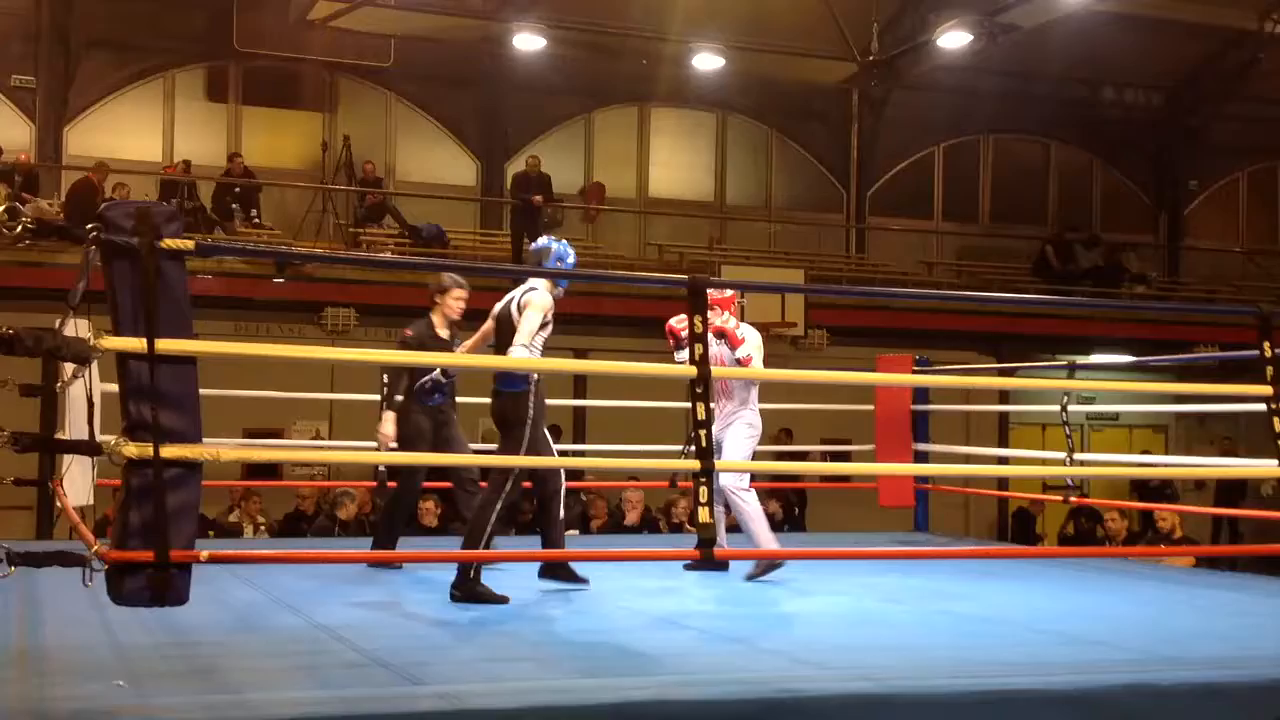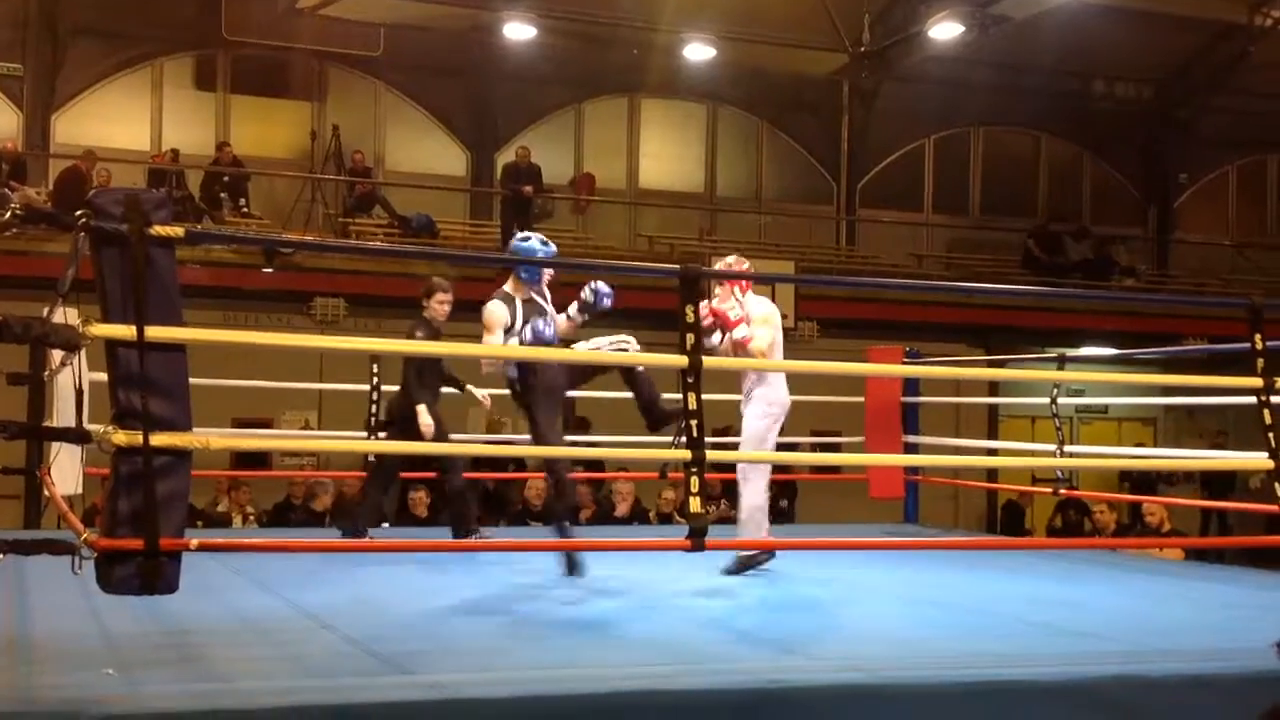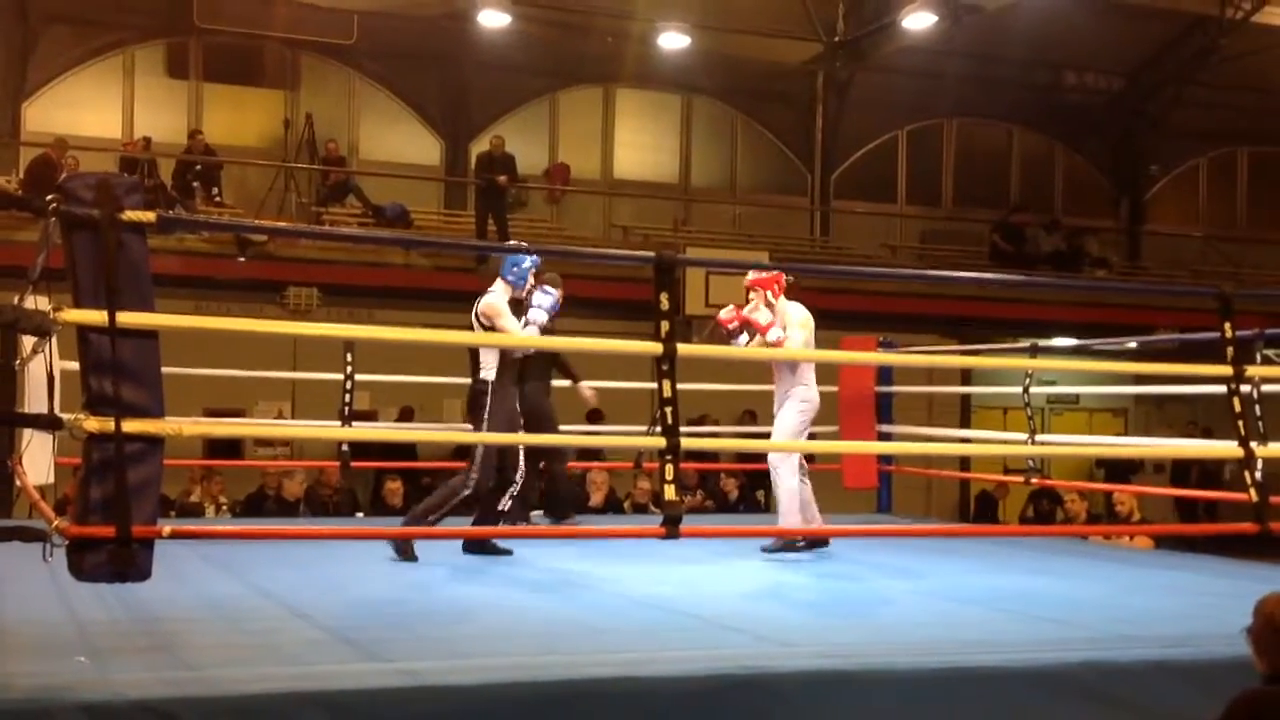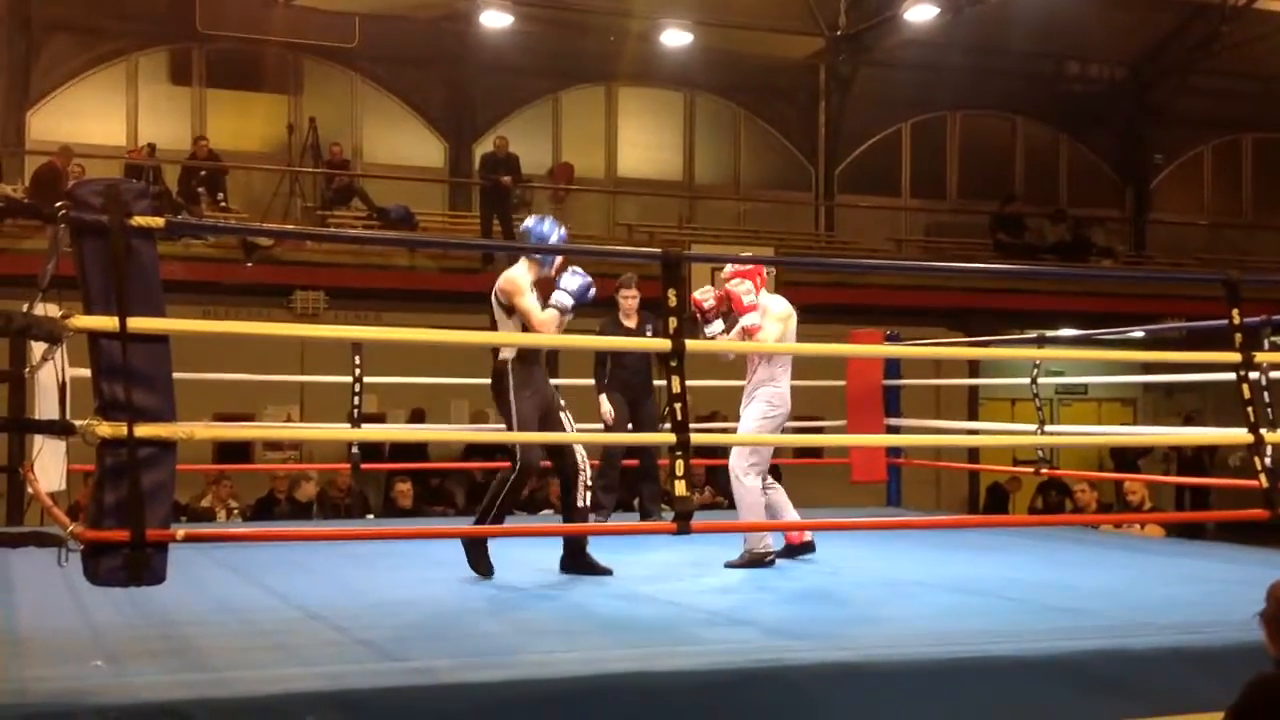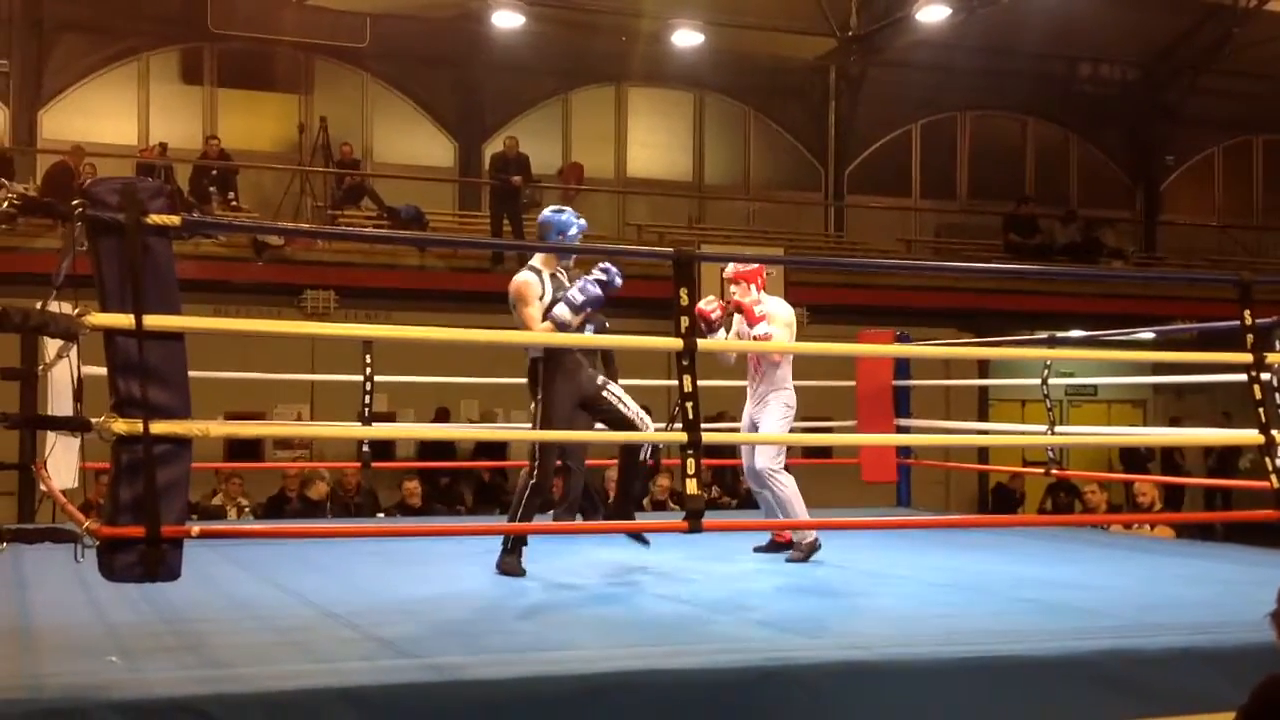
dt=1s
person 1, frame 1
left shoulder: (509, 299)
right shoulder: (540, 297)
left elbow: (473, 343)
right elbow: (522, 339)
right wrist: (517, 364)
left hip: (511, 397)
right hip: (522, 399)
left knee: (551, 477)
right knee: (501, 486)
left ankle: (553, 559)
right ankle: (466, 580)
person 1, frame 2
left shoulder: (538, 294)
right shoulder: (496, 310)
right elbow: (490, 361)
left wrist: (582, 308)
right wrist: (524, 342)
left hip: (559, 368)
right hip: (533, 387)
left knee: (623, 345)
right knee: (557, 466)
left ankle: (653, 414)
person 1, frame 3
left shoulder: (500, 304)
right shoulder: (493, 303)
left elbow: (514, 348)
left wrist: (534, 317)
right wrist: (540, 313)
left hip: (503, 394)
right hip: (490, 396)
left knee: (512, 471)
right knee: (473, 476)
left ankle: (478, 537)
right ankle: (409, 529)
person 1, frame 4
left shoulder: (530, 284)
right shoulder: (513, 281)
left elbow: (547, 334)
right elbow: (540, 325)
left wrist: (568, 301)
right wrist: (565, 295)
left hip: (537, 380)
right hip: (514, 379)
left knee: (574, 460)
right knee: (526, 462)
left ankle: (575, 552)
right ankle: (478, 538)
person 1, frame 5
left shoulder: (560, 276)
right shoulder: (525, 281)
right elbow: (539, 333)
left wrist: (594, 292)
right wrist: (572, 303)
left hip: (579, 369)
right hip: (550, 375)
left knee: (640, 431)
right knee: (543, 465)
left ankle: (622, 512)
right ankle: (511, 549)
person 2, frame 1
left shoulder: (747, 335)
right shoulder: (712, 341)
left elbow: (754, 375)
left wrist: (735, 339)
right wrist: (680, 345)
left hip: (742, 422)
right hip: (720, 423)
left knee: (731, 483)
right knee: (710, 488)
left ankle: (768, 551)
person 2, frame 2
left shoulder: (760, 307)
right shoulder: (745, 312)
left elbow: (759, 353)
right elbow: (725, 357)
left wrist: (732, 323)
right wrist: (709, 329)
left hip: (767, 396)
right hip: (757, 397)
left knee: (750, 470)
right knee: (752, 471)
left ankle: (751, 547)
right ankle: (760, 542)
person 2, frame 3
left shoulder: (795, 312)
right shoulder: (774, 317)
left wrist: (766, 328)
right wrist: (736, 331)
left hip: (800, 397)
right hip: (786, 399)
left knee: (781, 460)
right knee: (793, 467)
left ankle: (792, 533)
right ankle: (813, 533)
person 2, frame 4
left shoulder: (776, 306)
right shoulder: (752, 310)
left elbow: (764, 344)
left wrist: (743, 309)
right wrist: (709, 316)
left hip: (770, 398)
right hip: (755, 399)
left knee: (742, 469)
right knee: (757, 474)
left ankle: (758, 548)
right ankle: (798, 537)
person 2, frame 5
left shoulder: (778, 309)
right shoulder: (743, 312)
left elbow: (777, 353)
right elbow: (727, 355)
left wrist: (754, 316)
right wrist: (712, 325)
left hip: (777, 398)
right hip: (755, 399)
left knee: (768, 466)
right knee: (753, 471)
left ankle: (806, 537)
right ankle: (783, 535)
person 3, frame 1
left shoulder: (454, 336)
right shoulder: (417, 332)
right elbow: (395, 376)
left wrist: (452, 415)
right wrist: (388, 416)
left hip: (444, 415)
right hip: (415, 414)
left knee: (468, 477)
right knee: (410, 482)
right ankle: (382, 550)
person 3, frame 2
left shoulder: (433, 331)
right shoulder: (420, 332)
left elbow: (438, 373)
right elbow: (410, 376)
left wrist: (470, 388)
right wrist: (421, 410)
left hip: (403, 407)
right hip: (412, 407)
left knee: (386, 469)
right knee: (450, 465)
left ankle: (355, 528)
right ankle: (465, 530)
person 3, frame 3
left shoulder: (546, 325)
left elbow: (555, 359)
left wrist: (579, 384)
left hip: (536, 395)
right hip: (532, 395)
left knee: (532, 456)
right knee: (555, 454)
right ankle: (561, 513)
person 3, frame 4
left shoulder: (650, 323)
right shoulder: (606, 326)
right elbow: (599, 366)
right wrist: (603, 397)
left hip: (645, 394)
right hip: (617, 393)
left knee: (648, 454)
right knee: (614, 450)
left ankle: (651, 510)
right ankle: (602, 507)
person 3, frame 5
left shoulder: (597, 322)
left elbow: (609, 361)
left knee: (574, 454)
right knee: (566, 452)
left ankle: (565, 514)
right ankle: (593, 509)
